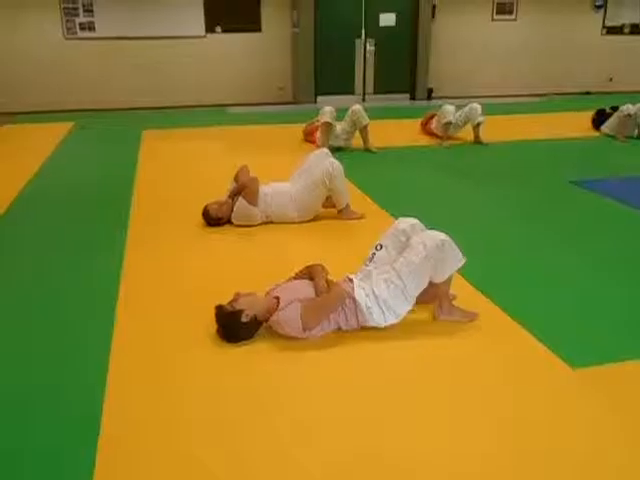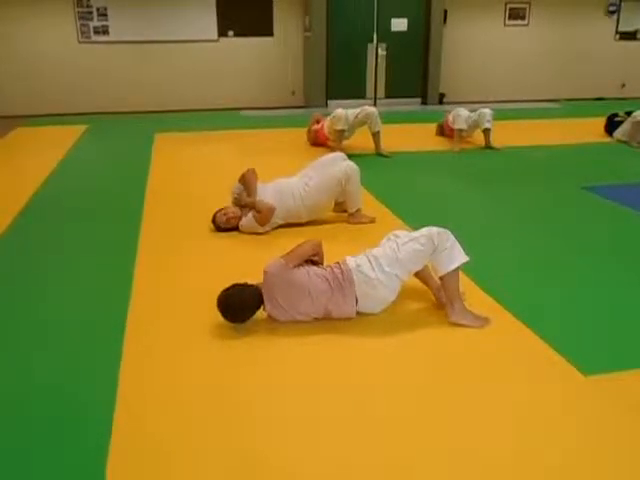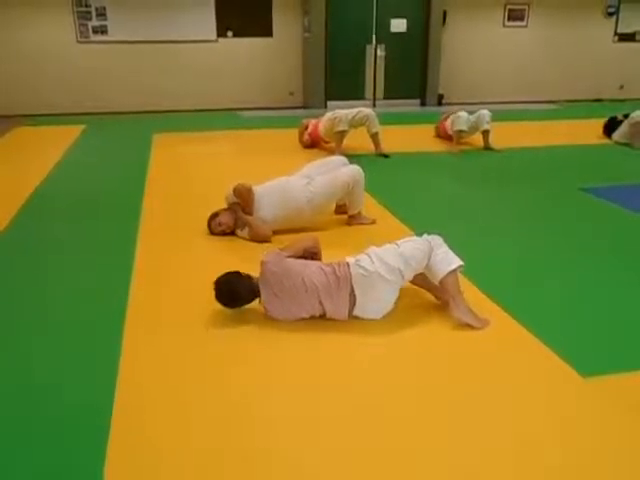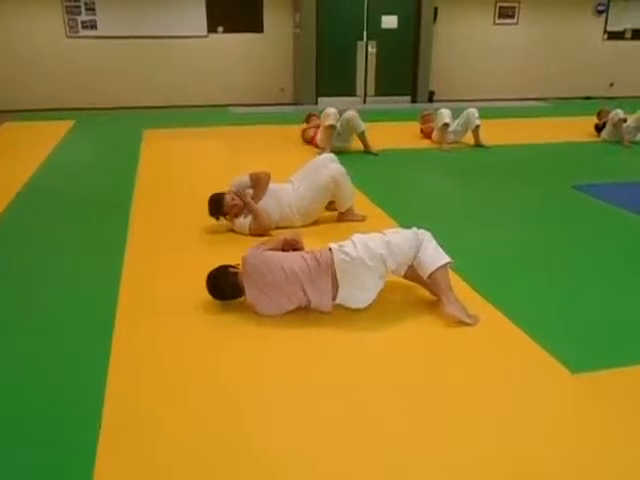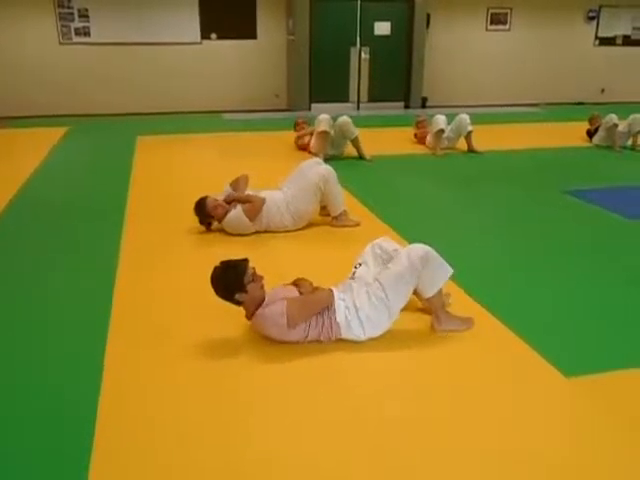
dt=1s
person 1, frame 1
left shoulder: (273, 295)
right shoulder: (288, 320)
left elbow: (315, 269)
right elbow: (336, 296)
left wrist: (314, 273)
right wrist: (321, 279)
left hip: (361, 283)
right hip: (377, 304)
left knee: (407, 226)
right knee: (437, 241)
left ankle: (428, 287)
right ankle: (445, 308)
person 1, frame 2
left shoulder: (277, 312)
right shoulder: (273, 275)
right elbow: (314, 244)
left wrist: (315, 267)
left hip: (363, 301)
right hip: (361, 277)
left knee: (400, 239)
right knee: (438, 236)
left ankle: (439, 291)
right ankle: (456, 308)
person 1, frame 3
left shoulder: (273, 311)
right shoulder: (270, 266)
right elbow: (312, 241)
left hip: (364, 307)
right hip: (361, 277)
left knee: (405, 262)
right knee: (432, 243)
left ankle: (444, 296)
right ankle: (457, 303)
person 1, frame 4
left shoulder: (261, 306)
right shoulder: (252, 261)
right elbow: (293, 237)
left hip: (349, 295)
left knee: (398, 253)
right knee: (419, 238)
left ankle: (438, 290)
right ankle: (449, 299)
person 1, frame 5
left shoulder: (263, 304)
right shoulder: (271, 318)
left elbow: (301, 285)
right elbow: (325, 297)
left wrist: (302, 287)
right wrist: (310, 290)
left hip: (347, 297)
right hip: (359, 318)
left knee: (382, 246)
right knee: (420, 254)
left ankle: (428, 299)
right ankle: (442, 318)
person 2, frame 1
left shoulder: (234, 197)
right shoulder: (240, 214)
left elbow: (244, 169)
right elbow: (253, 182)
left wrist: (235, 189)
right wrist: (237, 190)
left hip: (292, 189)
right hip: (299, 204)
left knee: (322, 154)
right knee: (333, 166)
left ankle: (328, 199)
right ankle: (344, 210)
person 2, frame 2
left shoulder: (238, 193)
right shoulder: (247, 224)
left elbow: (250, 172)
right elbow: (269, 209)
left wrist: (249, 199)
right wrist: (250, 202)
left hip: (299, 183)
right hip: (306, 199)
left knee: (339, 157)
right knee: (349, 169)
left ankle: (340, 204)
right ankle: (355, 214)
person 2, frame 3
left shoulder: (232, 199)
right shoulder: (244, 230)
right elbow: (266, 234)
right wrist: (245, 217)
left hip: (297, 182)
right hip: (307, 198)
left knee: (340, 161)
right knee: (355, 173)
left ankle: (341, 206)
right ankle: (355, 216)
person 2, frame 4
left shoulder: (236, 188)
right shoulder: (239, 222)
left elbow: (264, 176)
right elbow: (267, 226)
left wrist: (253, 200)
right wrist: (250, 204)
left hip: (293, 188)
right hip: (300, 208)
left knee: (328, 159)
right knee: (336, 172)
left ankle: (333, 201)
right ankle: (346, 212)
person 2, frame 5
left shoulder: (226, 198)
right shoulder: (232, 221)
left elbow: (243, 178)
right elbow: (259, 201)
left wrist: (236, 196)
right wrist: (237, 198)
left hip: (284, 197)
right hip: (292, 212)
left knee: (316, 163)
right knee: (325, 172)
left ankle: (326, 207)
right ankle: (339, 217)
